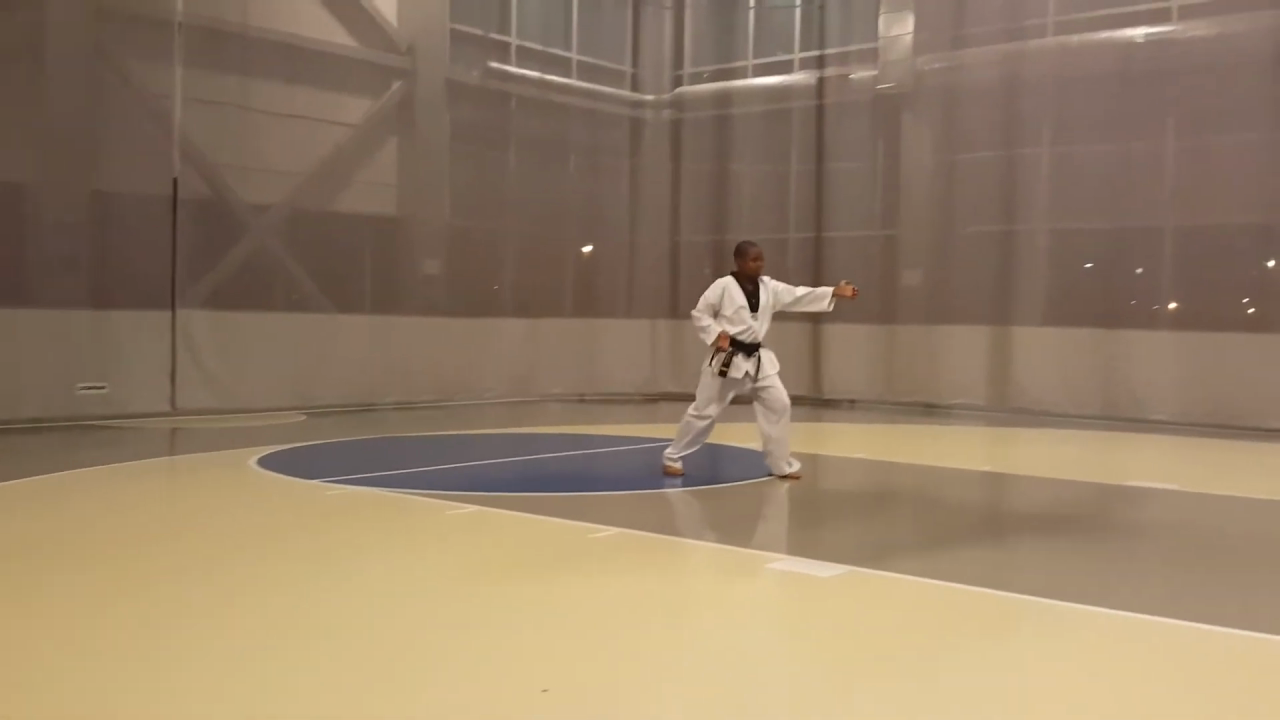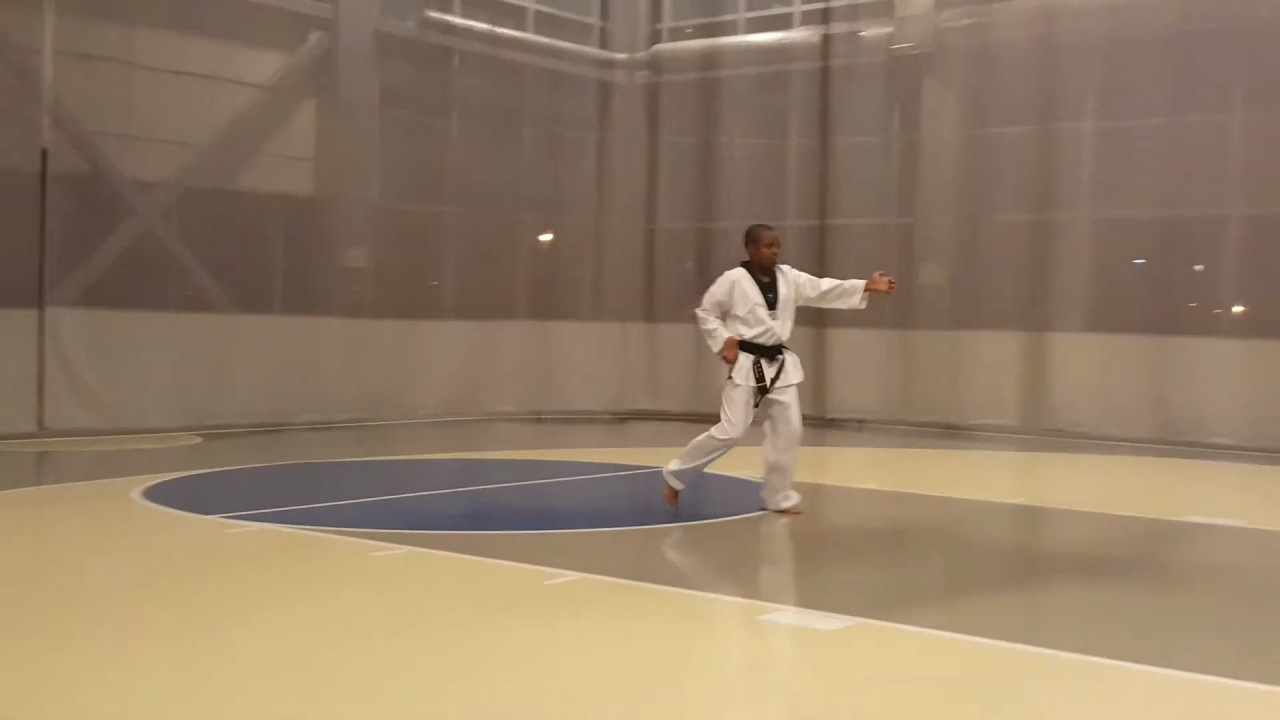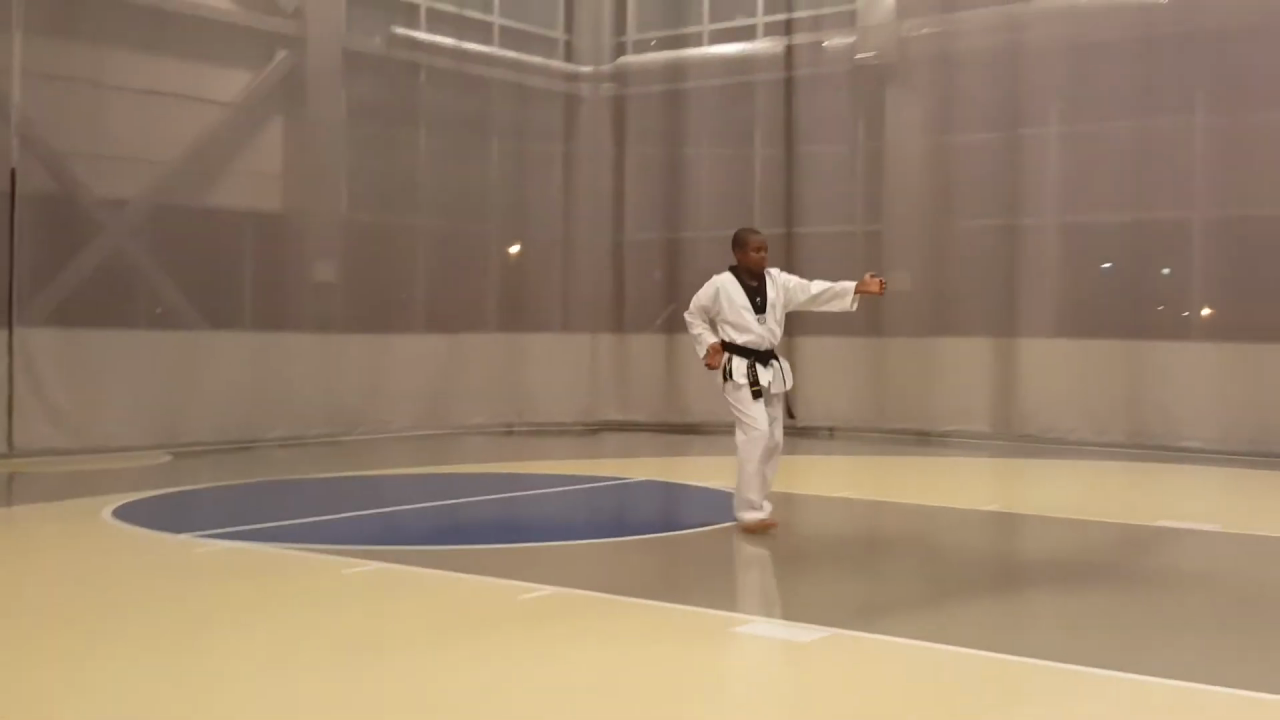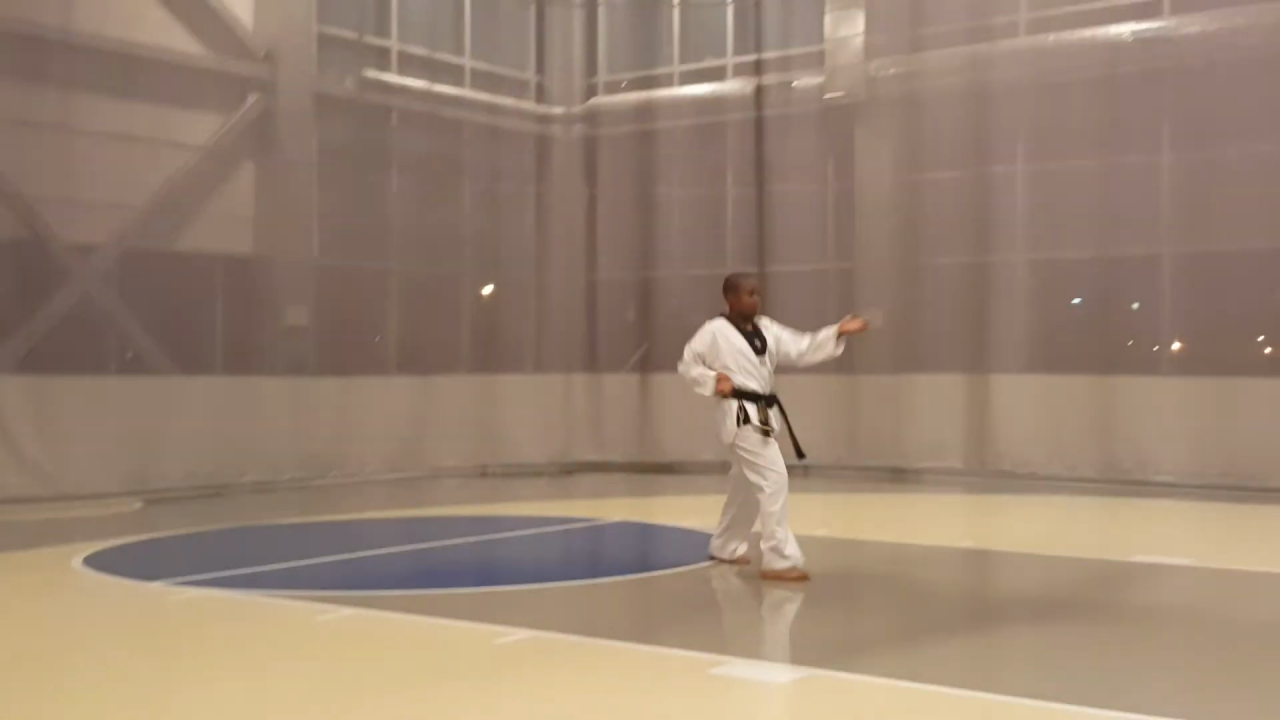
dt=0.2s
person 1, frame 1
left shoulder: (769, 287)
right shoulder: (723, 286)
left elbow: (798, 296)
right elbow: (699, 314)
left wrist: (834, 292)
right wrist: (716, 335)
left hip: (756, 359)
right hip: (726, 359)
left knee: (779, 404)
right knee: (703, 411)
left ankle: (781, 464)
right ankle: (673, 458)
person 1, frame 2
left shoulder: (788, 278)
right shoulder: (733, 280)
left elbow: (824, 290)
right elbow: (706, 313)
left wrist: (866, 286)
right wrist: (723, 341)
left hip: (779, 364)
right hip: (745, 364)
left knee: (788, 429)
right knee: (731, 430)
left ankle: (779, 496)
right ankle: (676, 475)
person 1, frame 3
left shoulder: (778, 281)
right shoulder: (720, 285)
left elbow: (815, 293)
right elbow: (694, 316)
left wrist: (857, 288)
right wrist: (709, 345)
left hip: (771, 369)
right hip: (740, 369)
left knee: (771, 440)
right knee: (756, 434)
left ankle: (752, 508)
right ankle: (751, 511)
person 1, frame 4
left shoulder: (766, 329)
right shoulder: (714, 331)
left elbow: (801, 350)
right elbow: (687, 365)
left wrist: (838, 332)
right wrist: (713, 380)
left hip: (762, 413)
right hip: (739, 415)
left knee: (744, 485)
right knee: (773, 479)
left ankle: (726, 547)
right ankle: (779, 561)
